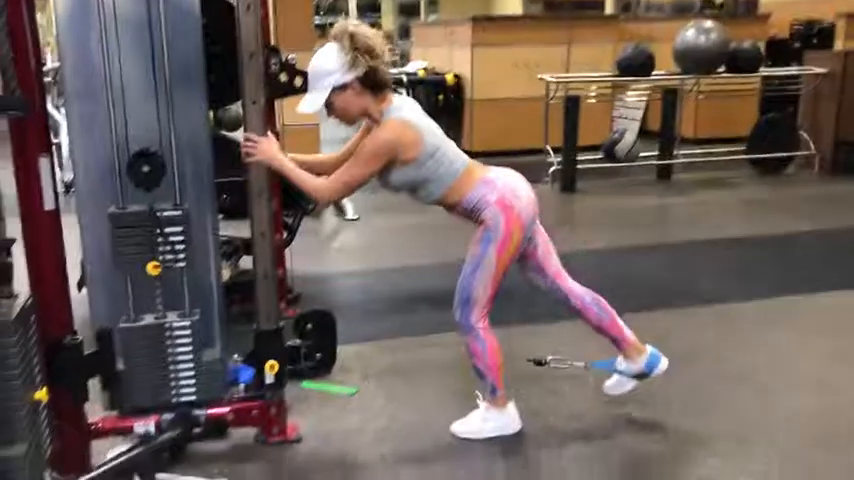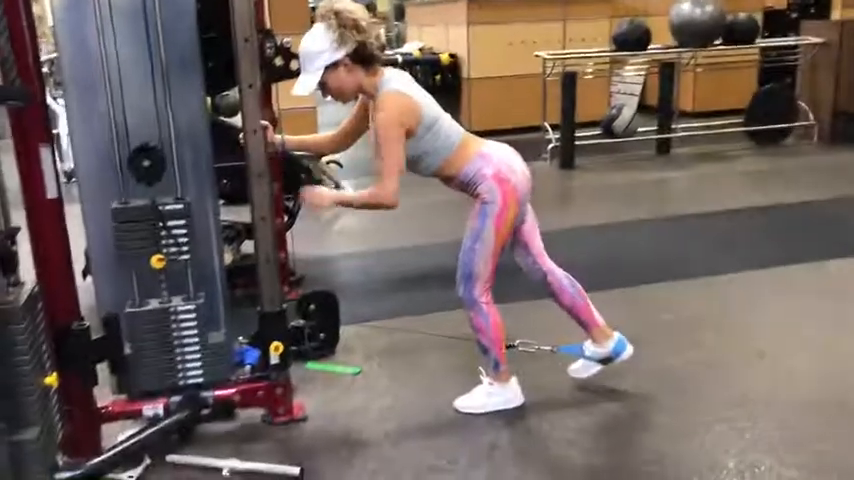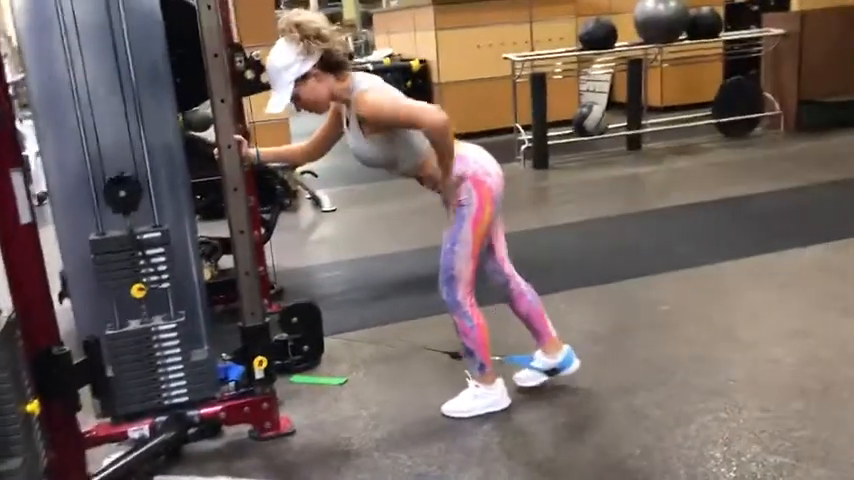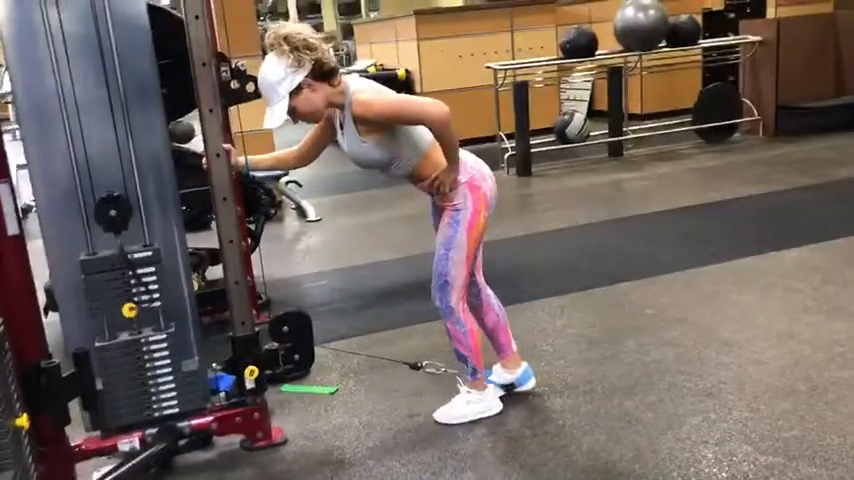
dt=0.3s
person 1, frame 1
left shoulder: (389, 133)
right shoulder: (386, 111)
left elbow: (329, 191)
right elbow: (339, 162)
left wrist: (279, 162)
right wrist: (284, 157)
left hip: (500, 209)
right hip: (507, 196)
left knee: (470, 316)
right knee: (560, 285)
left ankle: (500, 411)
right ankle: (637, 355)
person 1, frame 2
left shoulder: (389, 107)
right shoulder: (379, 89)
left elbow: (386, 195)
right elbow: (337, 141)
left wrist: (333, 197)
right wrist: (279, 140)
left hip: (495, 181)
right hip: (499, 171)
left knee: (472, 291)
right knee: (539, 266)
left ankle: (502, 386)
right ankle: (605, 341)
person 1, frame 3
left shoulder: (366, 101)
right shoulder: (345, 101)
left elbow: (436, 120)
right elbow: (310, 151)
left wrist: (447, 173)
right wrist: (253, 155)
left hip: (470, 179)
right hip: (466, 178)
left knee: (456, 292)
right knee: (501, 273)
left ankle: (488, 388)
right ankle: (553, 352)
person 1, frame 4
left shoulder: (362, 103)
right shoulder: (337, 109)
left elbow: (438, 111)
right elbow: (300, 157)
left wrist: (453, 169)
right wrist: (241, 162)
left hip: (465, 186)
right hip: (448, 189)
left knee: (448, 297)
right knee: (470, 286)
left ankle: (478, 393)
right ankle: (512, 367)
